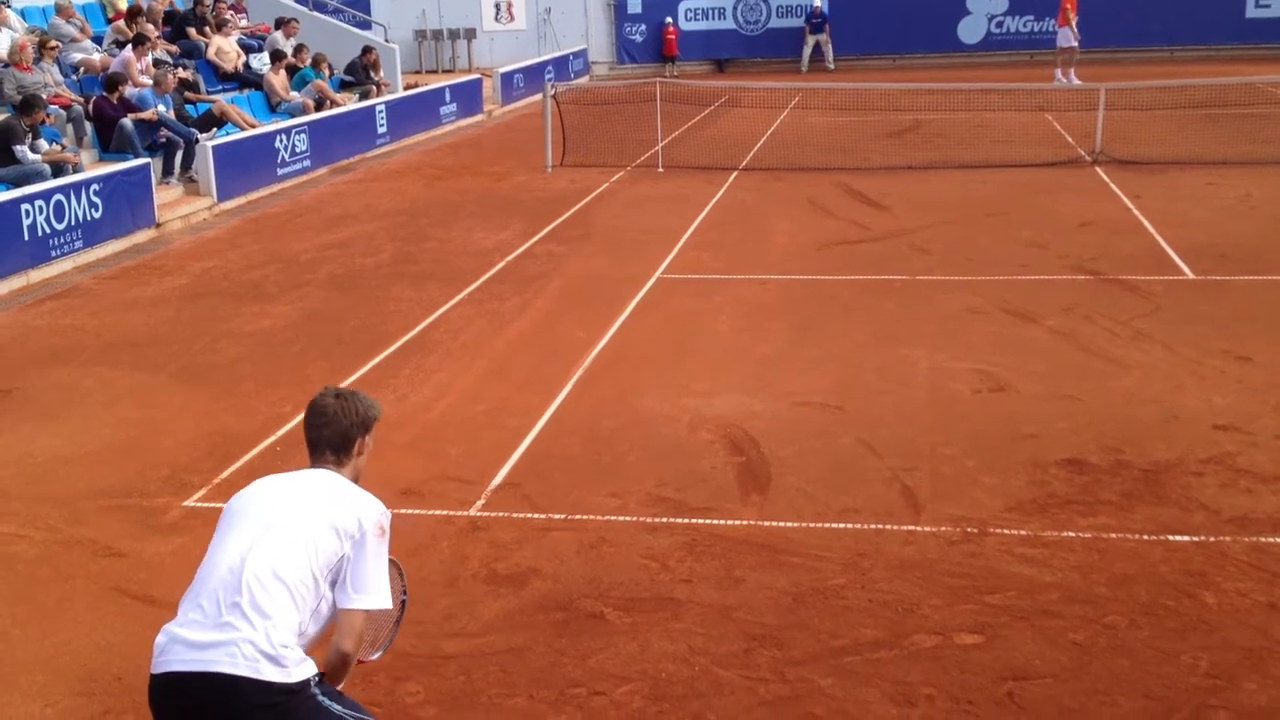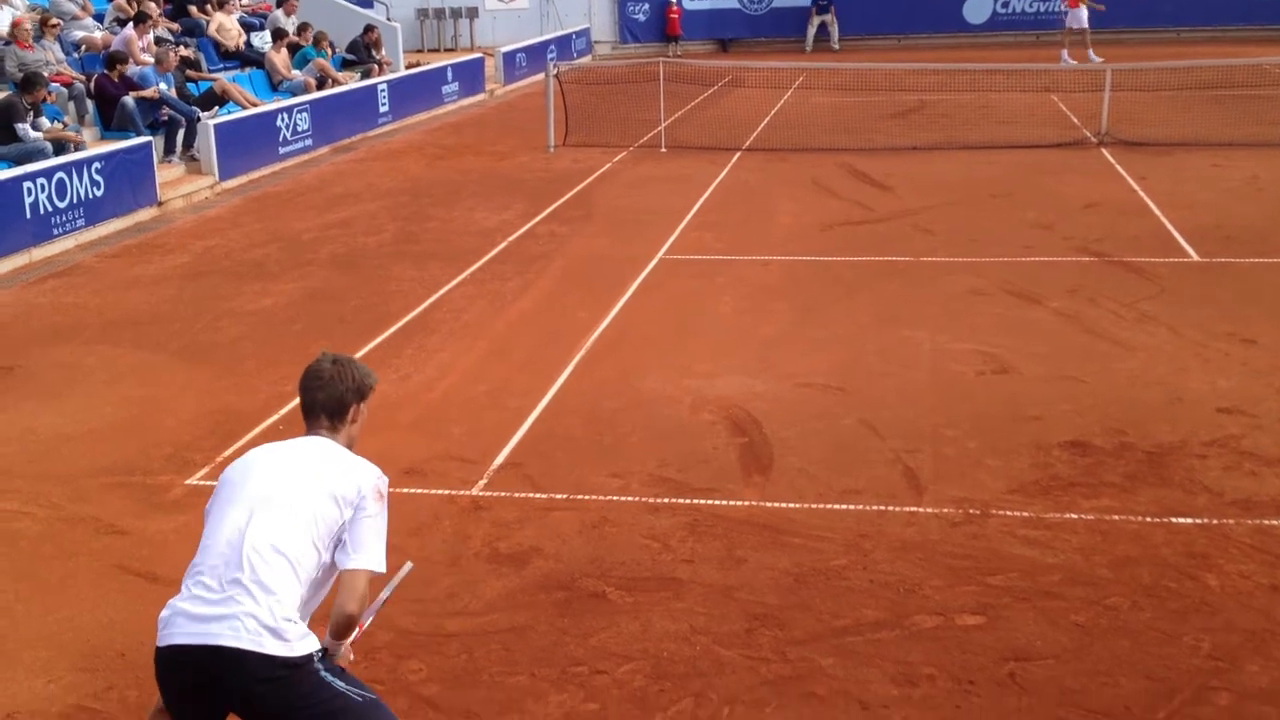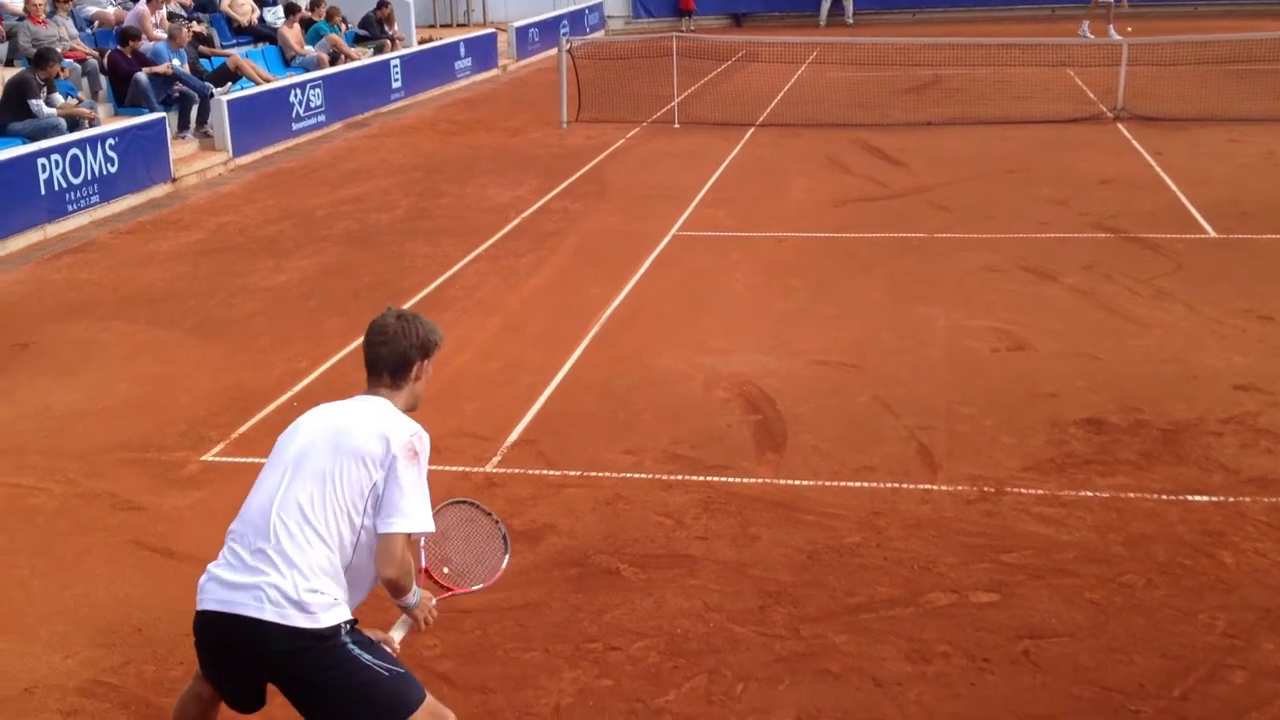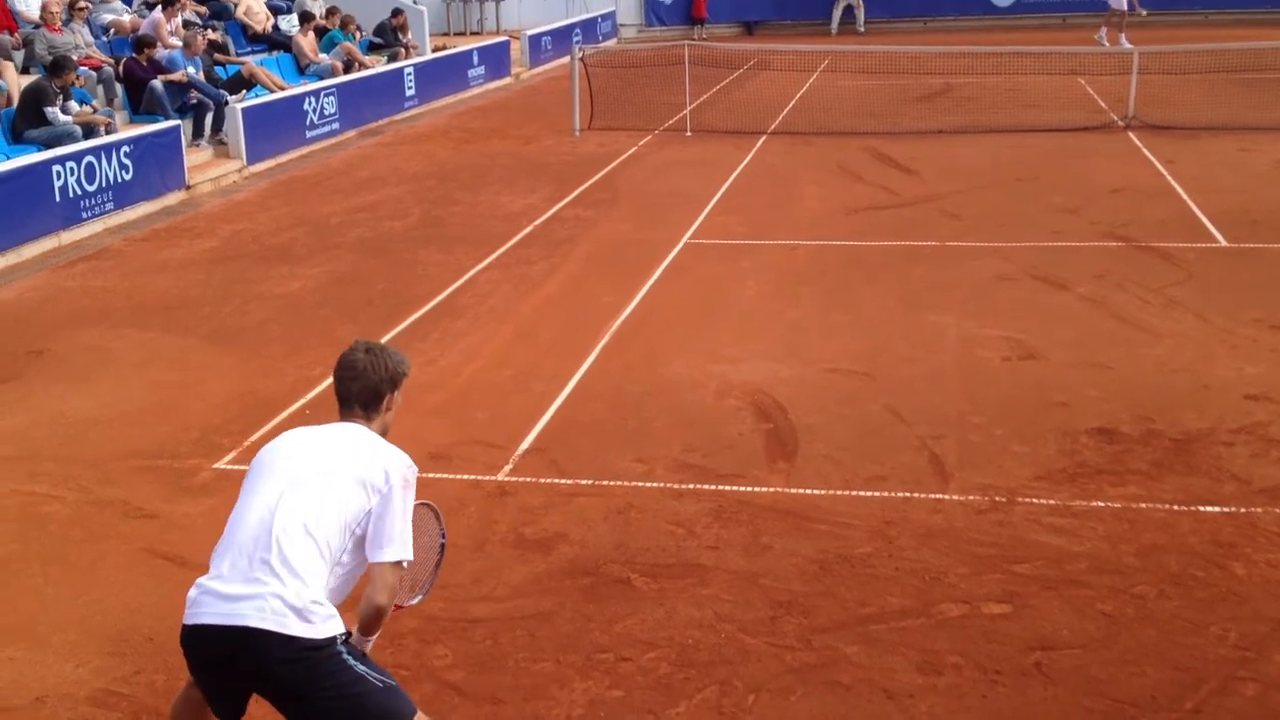
dt=0.4s
person 1, frame 1
left shoulder: (251, 491)
right shoulder: (365, 510)
right elbow: (346, 643)
right wrist: (326, 691)
left hip: (174, 668)
right hip: (260, 677)
person 1, frame 2
left shoulder: (245, 462)
right shoulder: (363, 477)
right elbow: (350, 605)
right wrist: (335, 646)
left hip: (180, 640)
right hip: (264, 649)
person 1, frame 3
left shoulder: (314, 419)
right shoulder: (402, 434)
right elbow: (391, 567)
left wrist: (359, 633)
right wrist: (413, 600)
left hip: (219, 603)
right hip: (293, 619)
left knee: (209, 684)
person 1, frame 4
left shoulder: (281, 442)
right shoulder: (391, 464)
right elbow: (379, 597)
right wrist: (362, 642)
left hip: (207, 620)
right hip: (288, 631)
left knee: (202, 687)
